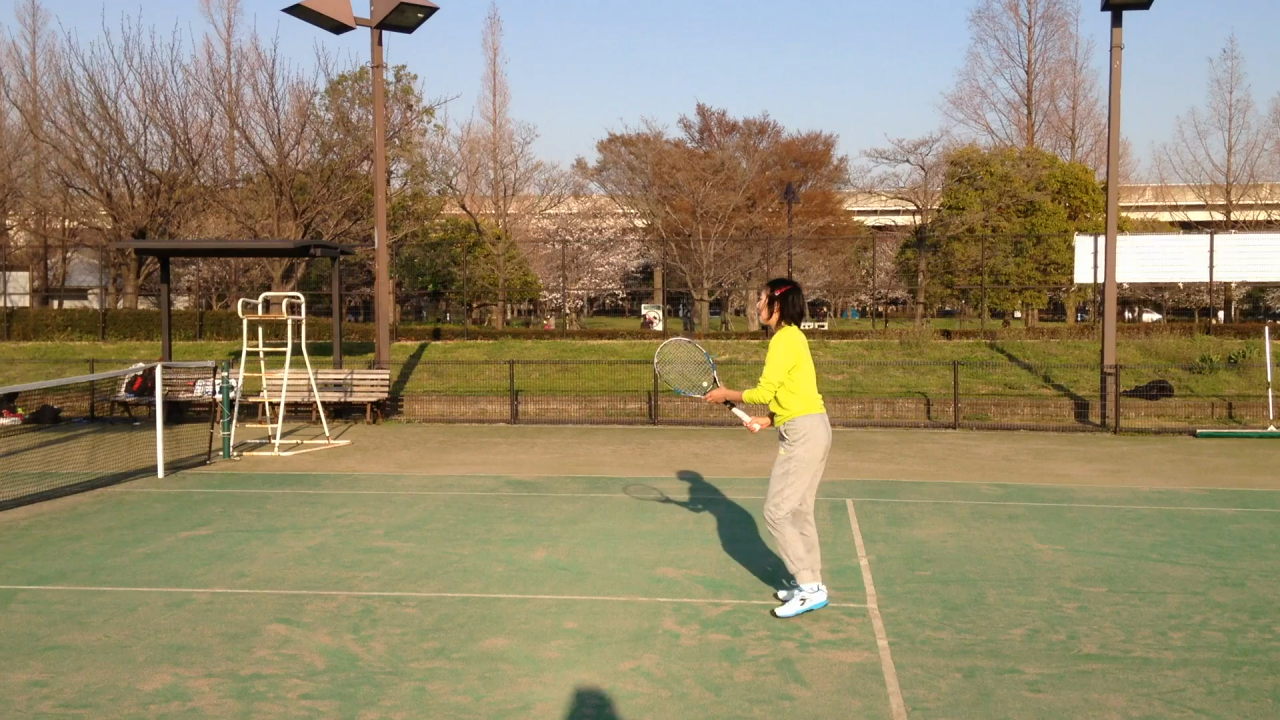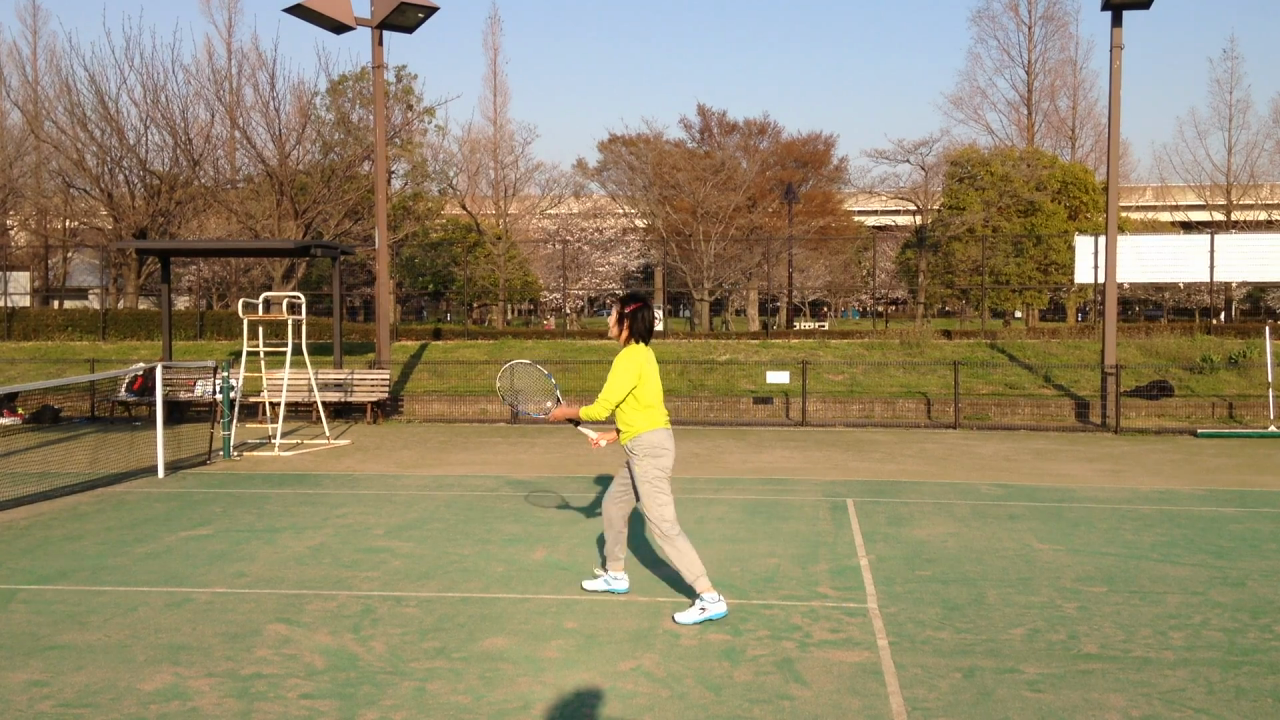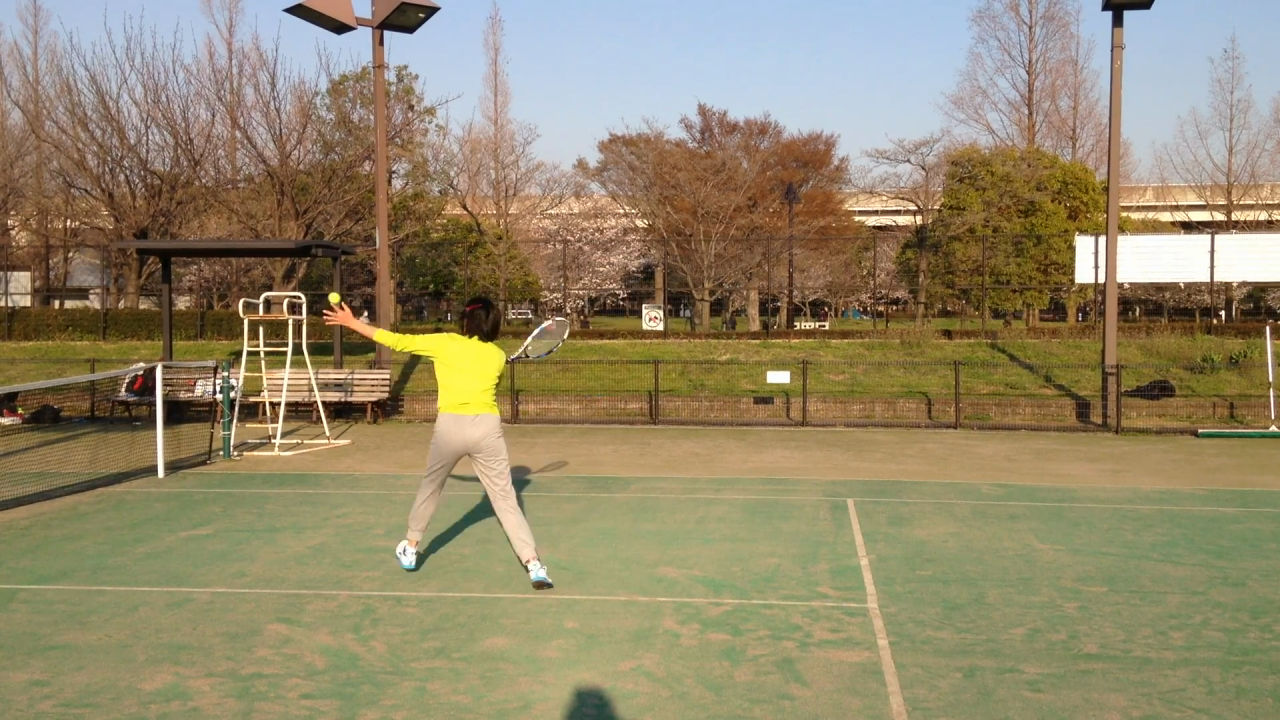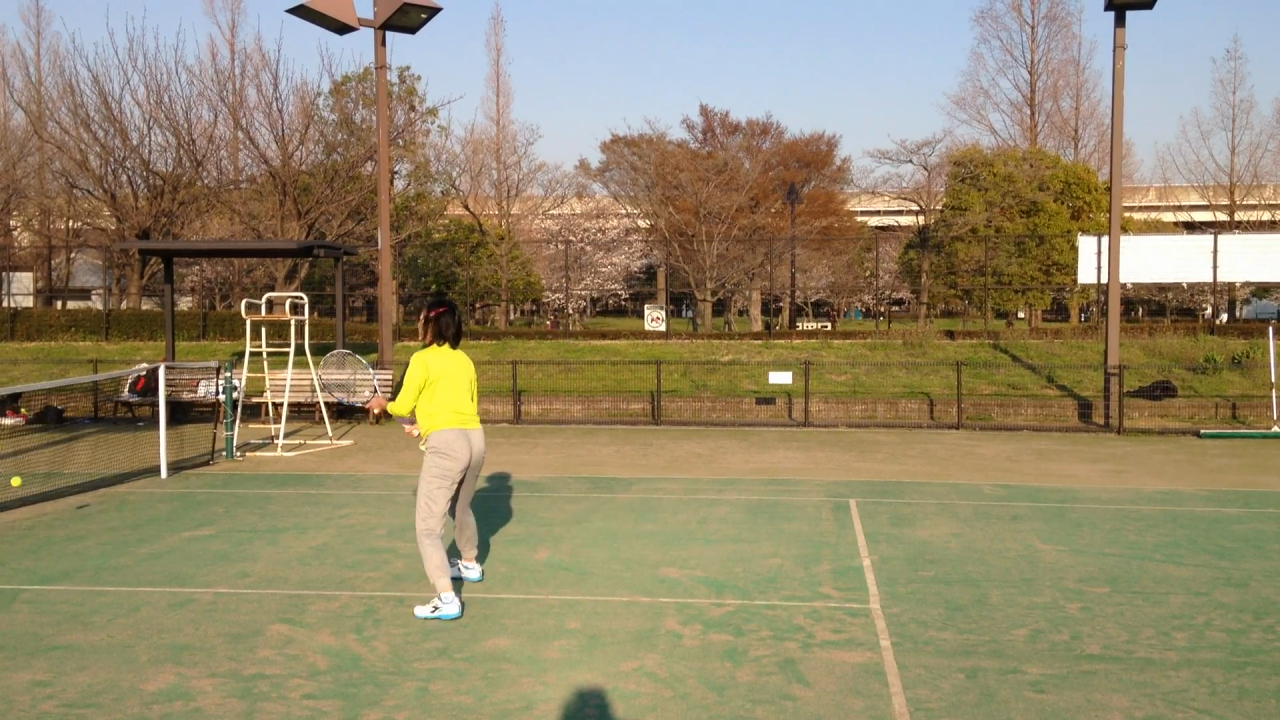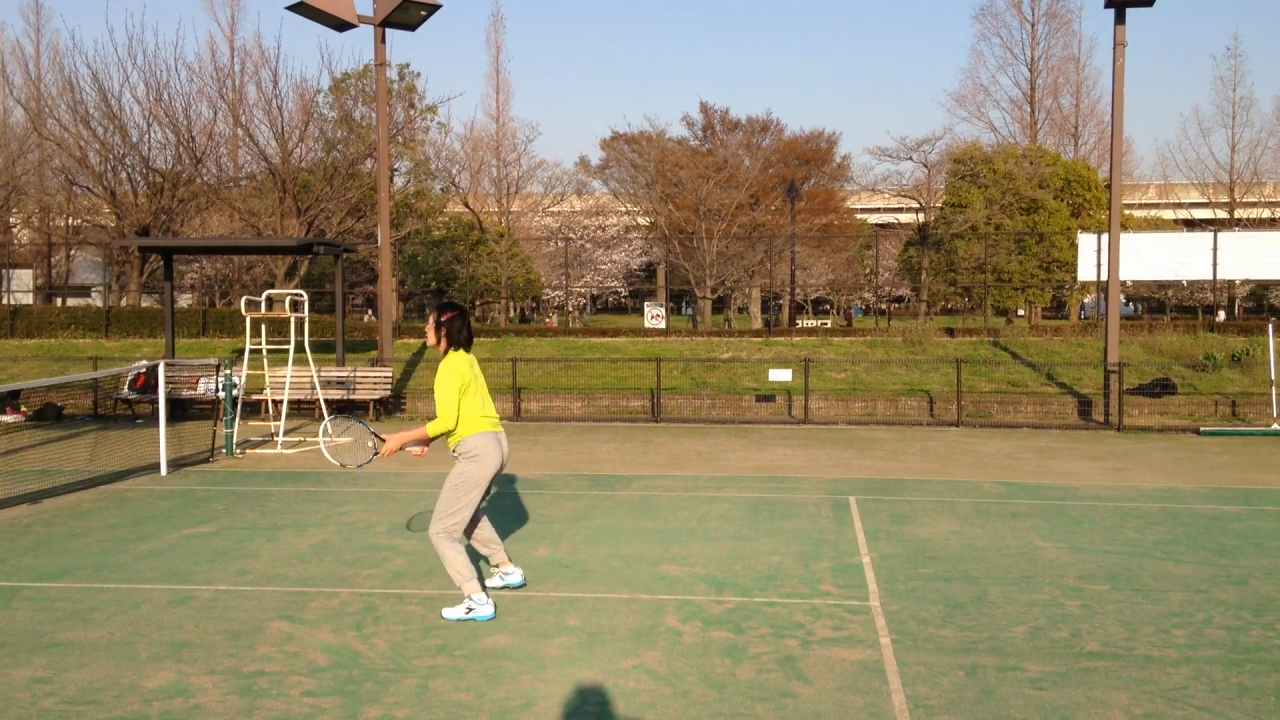
dt=1s
person 1, frame 1
left shoulder: (784, 339)
right shoulder: (793, 337)
left elbow: (764, 392)
left wrist: (725, 394)
right wrist: (767, 420)
left hip: (802, 434)
right hip: (812, 429)
left knee: (776, 513)
right knee: (799, 512)
left ankle: (809, 588)
right ankle: (810, 584)
person 1, frame 2
left shoulder: (629, 358)
right shoulder: (641, 354)
left elbow: (601, 409)
left wrist: (566, 412)
right wrist: (613, 435)
left hip: (649, 450)
right hip: (645, 448)
left knee: (665, 528)
right knee: (613, 507)
left ankle: (710, 599)
right ankle: (615, 574)
person 1, frame 3
left shoulder: (446, 342)
right shoulder: (498, 355)
left elbow: (396, 341)
left wrist: (352, 323)
left hip: (451, 427)
right hip: (486, 427)
left knee: (431, 486)
right knee: (505, 502)
left ankle: (411, 548)
right ankle: (534, 565)
person 1, frame 4
left shoulder: (422, 359)
right shoulder: (465, 360)
left elbow: (403, 407)
left wrist: (381, 404)
left hip: (445, 445)
right hip: (475, 440)
left knee: (428, 527)
right knee: (461, 508)
left ankle: (447, 598)
right ankle: (470, 564)
person 1, frame 5
left shoulder: (451, 366)
right shoulder: (464, 360)
left elbow: (446, 421)
left wrist: (401, 438)
right wrist: (427, 443)
left hip: (476, 451)
right hip: (495, 445)
left knee: (442, 531)
right knee: (469, 517)
left ankle: (477, 600)
right ankle: (507, 569)
